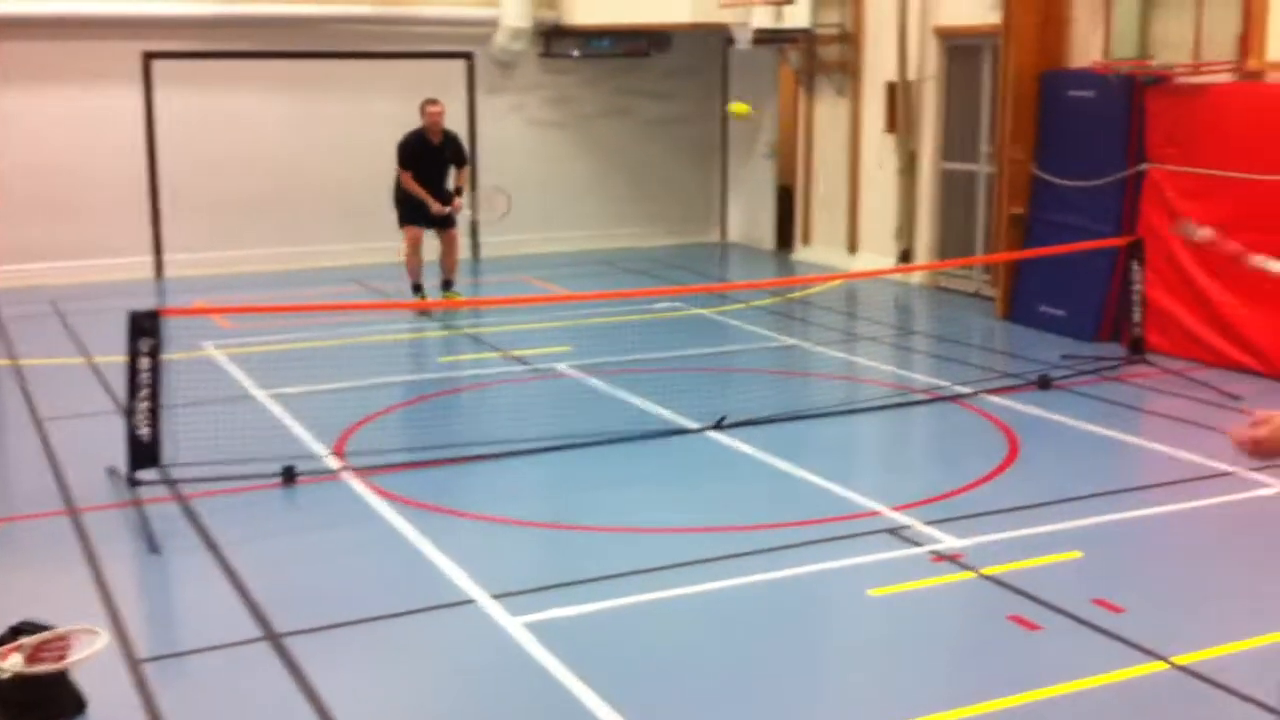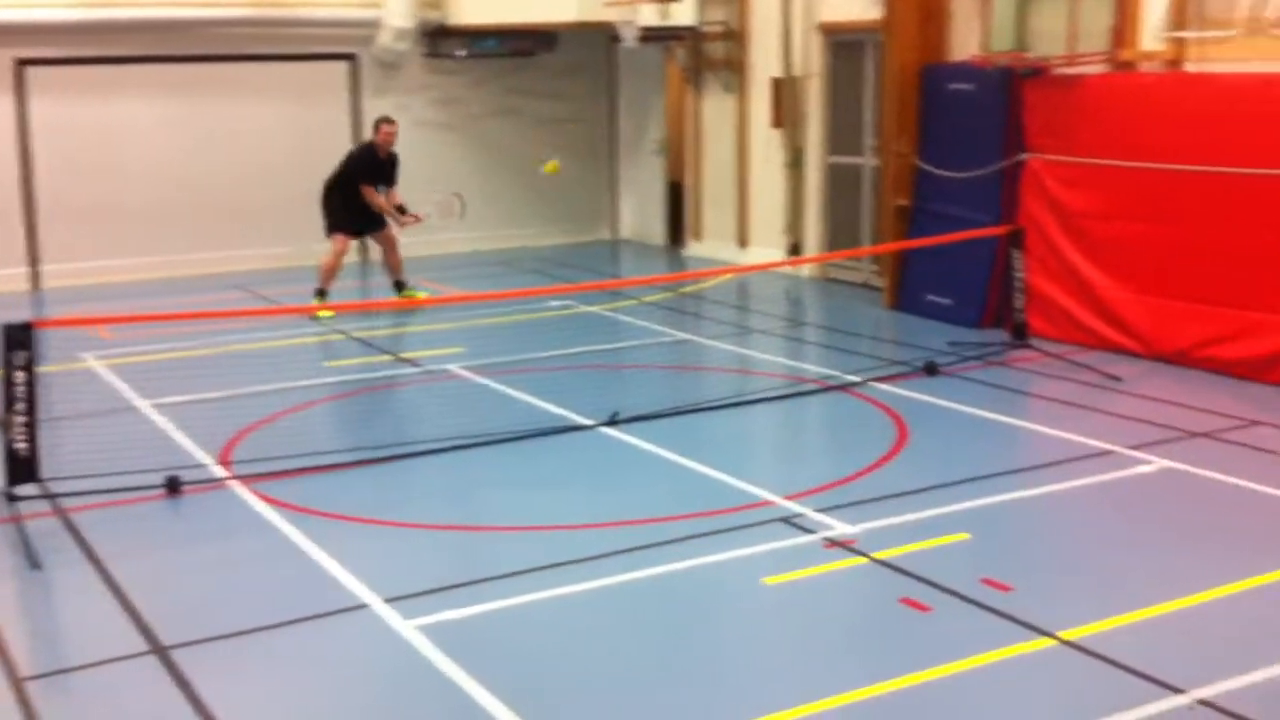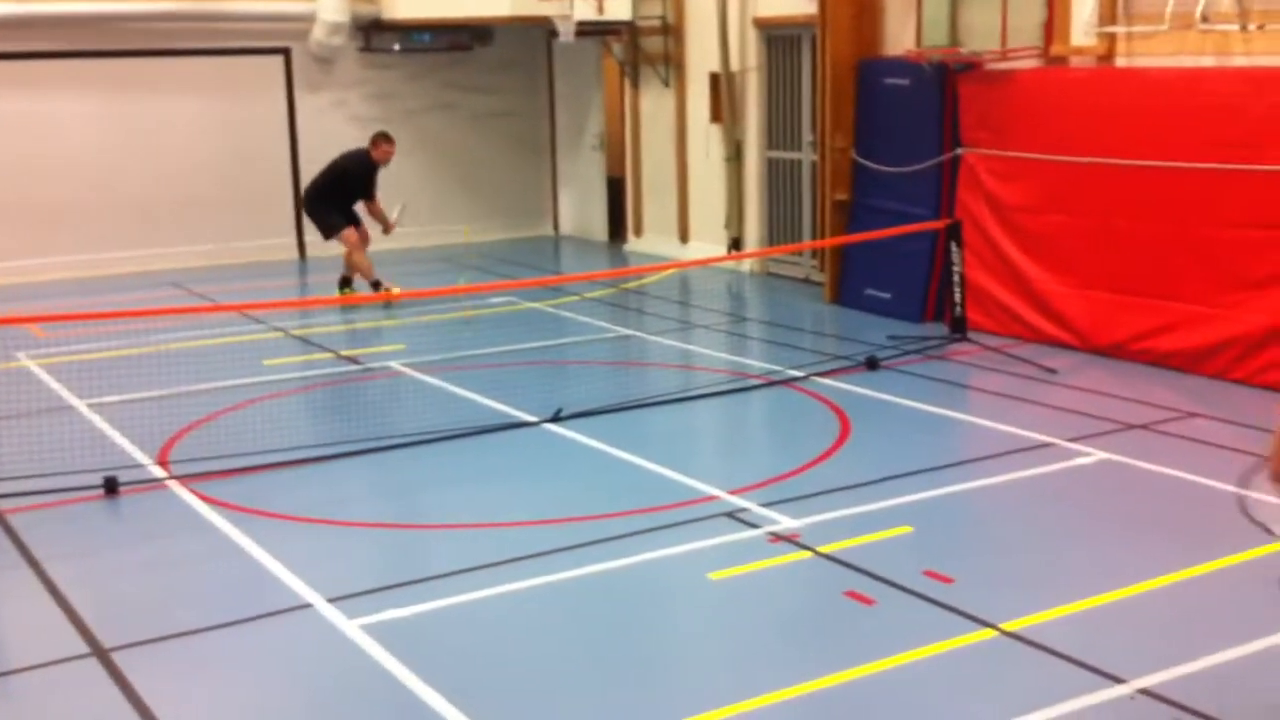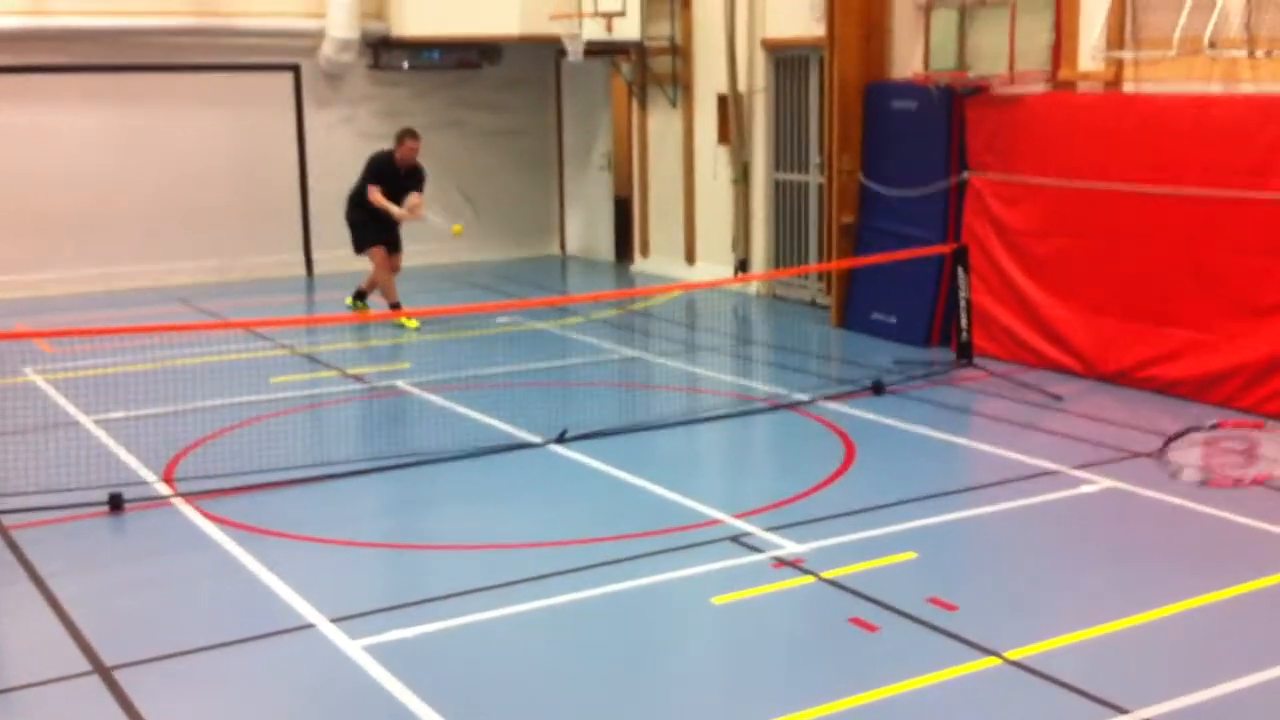
dt=0.4s
person 1, frame 1
left shoulder: (452, 140)
right shoulder: (410, 142)
left elbow: (463, 168)
right elbow: (405, 179)
left wrist: (458, 195)
right wrist: (429, 202)
left hip: (439, 196)
right hip: (411, 197)
left knee: (451, 240)
right knee: (414, 240)
left ankle: (447, 288)
right ankle: (417, 292)
person 1, frame 2
left shoulder: (391, 158)
right shoulder: (361, 157)
left elbow: (390, 190)
right elbow: (370, 195)
left wrist: (403, 212)
right wrist: (397, 218)
left hip: (366, 203)
right hip: (339, 201)
left knee: (390, 242)
right knee: (339, 248)
left ankle: (402, 289)
right ankle: (319, 298)
person 1, frame 3
left shoulder: (368, 162)
right shoulder: (360, 167)
left elbow: (370, 198)
right elbow: (372, 207)
left wrist: (385, 221)
right wrist: (387, 224)
left hip: (336, 201)
right hip: (319, 203)
left knee: (363, 238)
right knee: (354, 241)
left ankle: (345, 285)
right ankle: (378, 288)
person 1, frame 4
left shoulder: (417, 171)
right shoulder: (378, 161)
left elbow: (415, 197)
right elbow: (373, 195)
left wrist: (412, 206)
right wrist: (394, 209)
left hip: (385, 218)
right hip: (362, 214)
left knee: (393, 265)
right knee: (380, 260)
left ankle: (358, 298)
right ankle: (397, 312)
